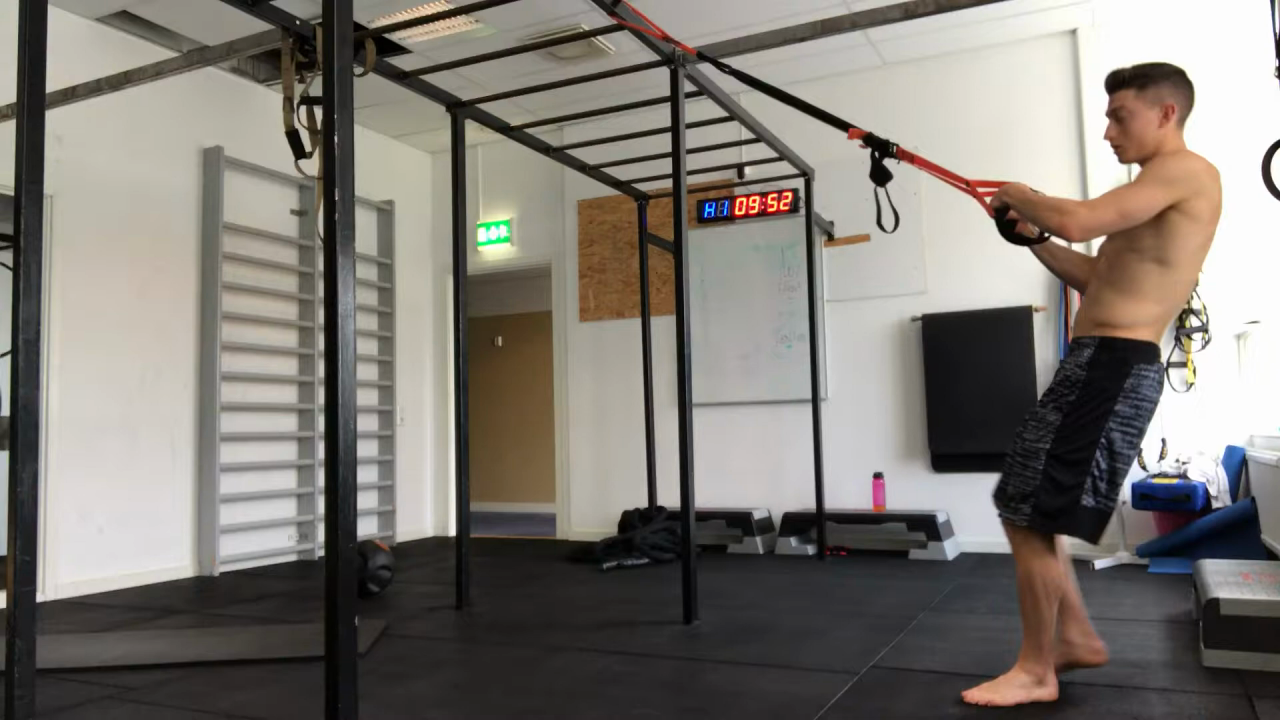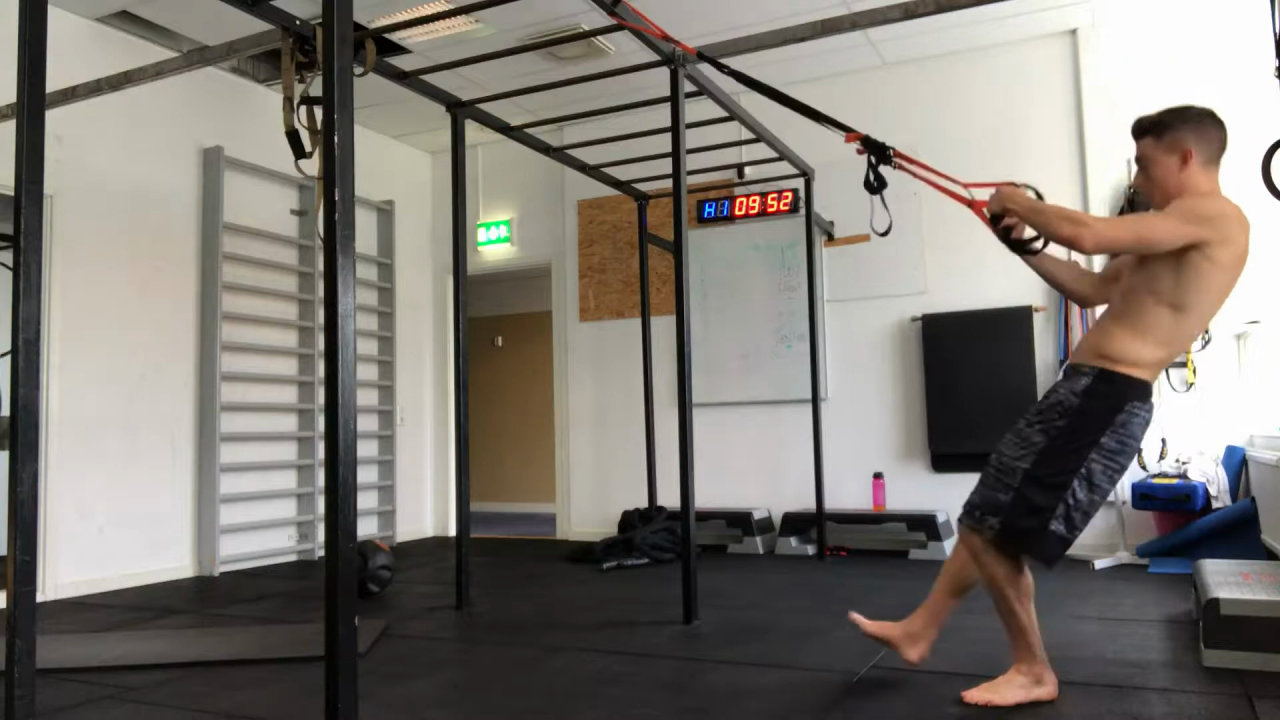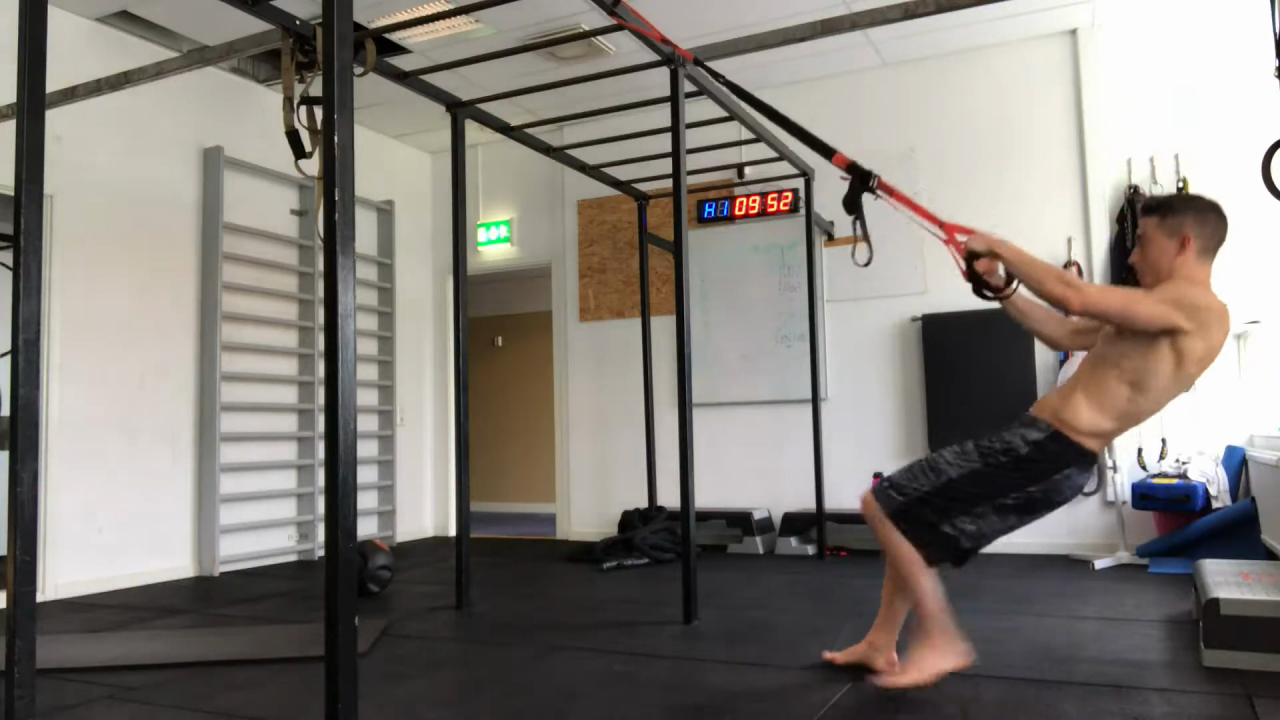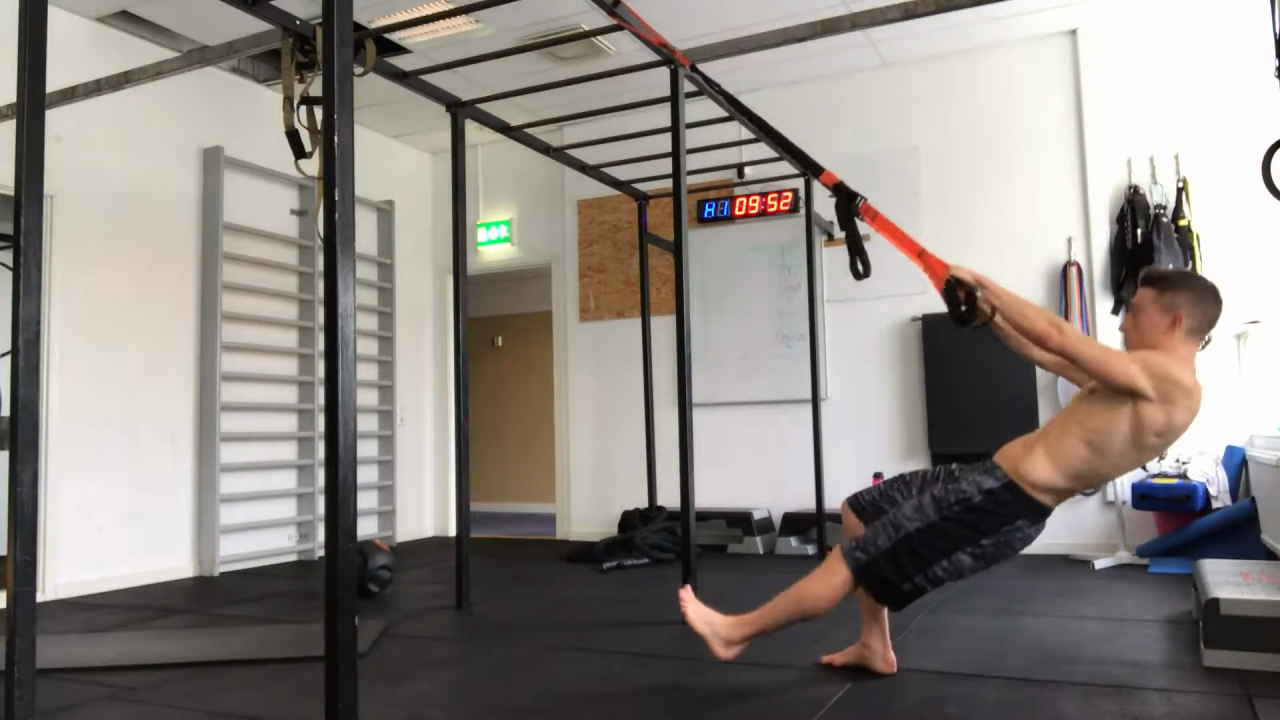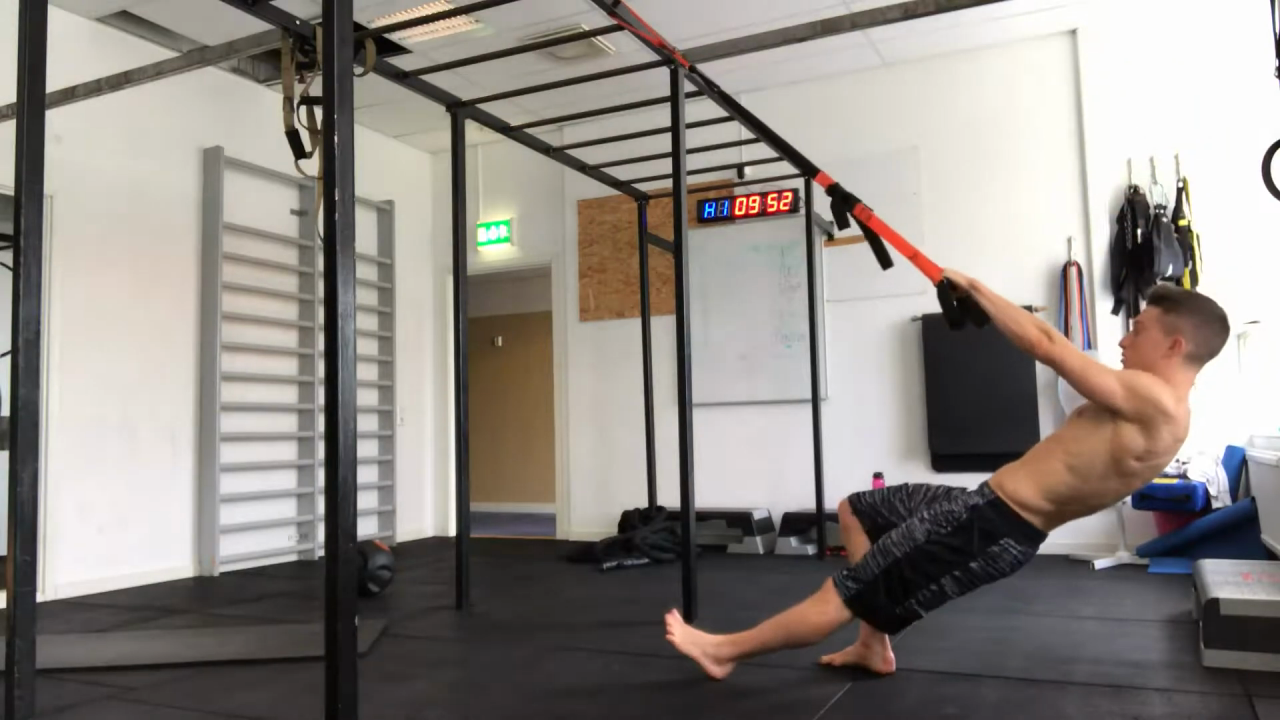
dt=0.4s
person 1, frame 1
left shoulder: (1187, 171)
right shoulder: (1161, 188)
left elbow: (1074, 222)
right elbow: (1095, 276)
left wrist: (1018, 196)
right wrist: (1031, 234)
left hip: (1113, 365)
right hip: (1103, 363)
left knee: (1028, 517)
right knee: (1026, 511)
left ankle: (1035, 671)
right ankle: (1075, 637)
person 1, frame 2
left shoulder: (1215, 215)
right shoulder: (1180, 234)
left elbow: (1088, 235)
right elbow: (1091, 288)
left wrist: (1019, 200)
right wrist: (1024, 243)
left hip: (1102, 398)
right hip: (1091, 393)
left knee: (995, 531)
right knee: (983, 518)
left ankle: (1032, 672)
right ankle: (916, 632)
person 1, frame 3
left shoulder: (1198, 307)
right shoulder: (1170, 316)
left elbow: (1077, 298)
right elbow: (1062, 332)
left wrist: (1003, 246)
right wrist: (999, 284)
left hip: (1049, 452)
right hip: (1043, 441)
left knee: (883, 503)
right knee: (911, 516)
left ankle: (942, 640)
right ankle: (881, 647)
person 1, frame 4
left shoulder: (1172, 383)
right shoulder: (1147, 383)
left elbow: (1054, 336)
right elbow: (1045, 354)
left wrist: (979, 282)
right wrist: (984, 308)
left hip: (1001, 505)
right hip: (997, 486)
left knee: (846, 567)
right knee: (859, 511)
left ankle: (734, 634)
right ankle: (874, 645)
person 1, frame 5
left shoulder: (1154, 401)
right shoulder: (1151, 407)
left elbow: (1045, 344)
right elbow: (1055, 349)
left wrist: (973, 286)
right wrist: (979, 302)
left hip: (991, 527)
right hip: (993, 513)
left knee: (838, 596)
right knee: (854, 510)
left ankle: (724, 651)
right ankle: (874, 646)
